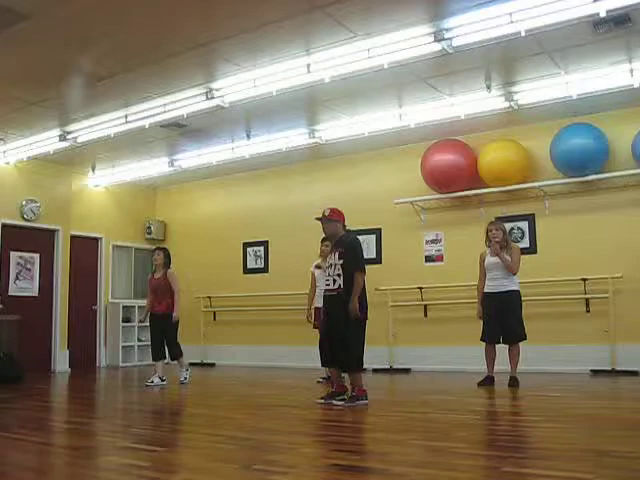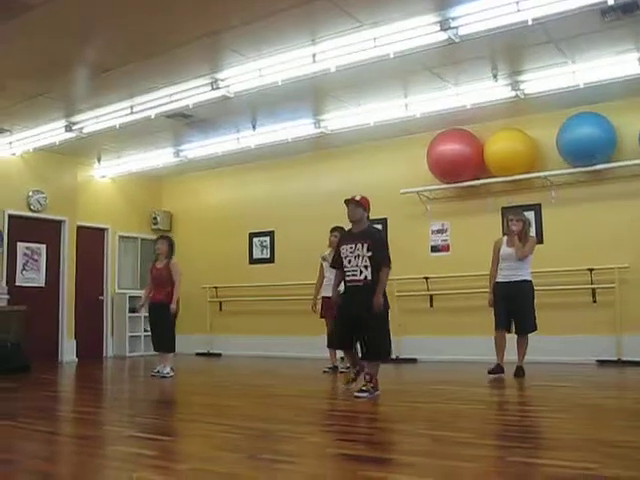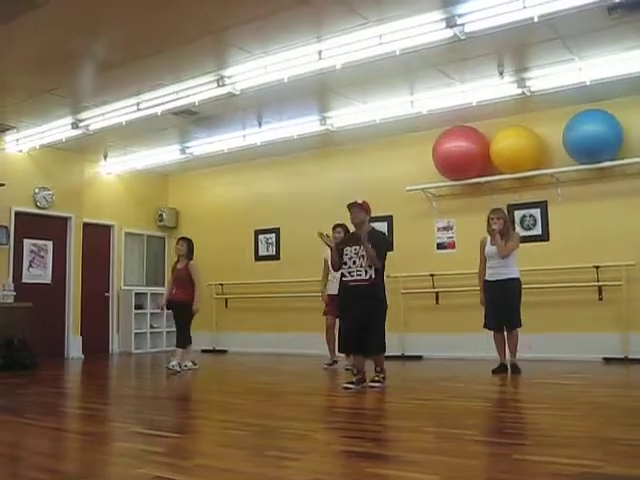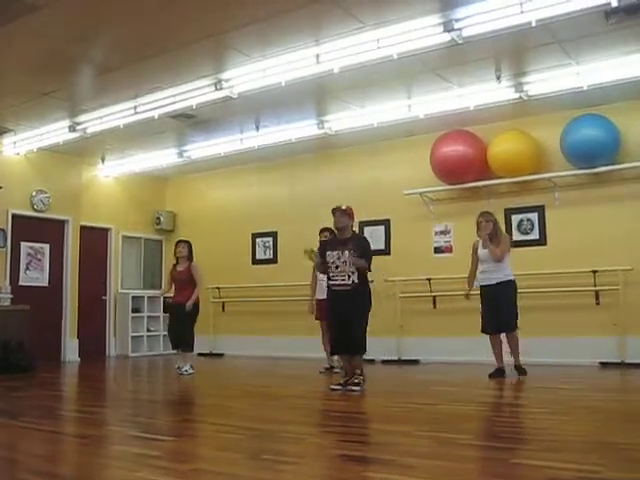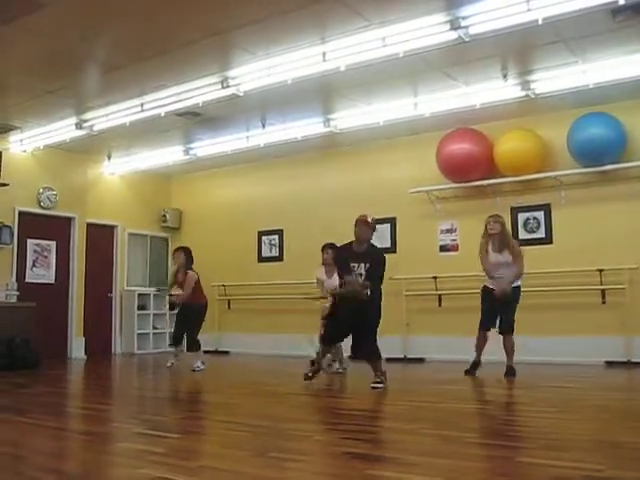
dt=1s
person 1, frame 1
left shoulder: (351, 242)
right shoulder: (335, 247)
left elbow: (360, 272)
left wrist: (354, 300)
right wrist: (325, 304)
left hip: (349, 307)
right hip: (334, 306)
left knee: (350, 350)
right knee: (331, 349)
left ankle: (359, 392)
right ankle: (337, 388)
person 1, frame 2
left shoulder: (376, 236)
right shoulder: (344, 239)
left elbow: (385, 267)
right elbow: (339, 267)
left wrist: (379, 293)
right wrist: (335, 289)
left hip: (371, 297)
right hip: (349, 296)
left knee: (374, 340)
right knee: (341, 336)
left ankle: (371, 382)
right ankle: (357, 365)
person 1, frame 3
left shoulder: (378, 237)
right shoulder: (346, 240)
left elbow: (378, 264)
right elbow: (335, 267)
left wrist: (365, 242)
right wrist: (333, 248)
left hip: (373, 296)
right hip: (349, 296)
left knee: (374, 337)
right knee: (351, 337)
left ankle: (380, 372)
right ankle: (359, 375)
person 1, frame 4
left shoulder: (360, 241)
right shoulder: (326, 244)
left elbow: (366, 268)
right elbow: (321, 269)
left wrist: (353, 258)
right wrist: (318, 261)
left hip: (357, 298)
right hip: (336, 298)
left knee: (355, 337)
right knee: (338, 339)
left ankle: (359, 375)
right ankle: (348, 375)
person 1, frame 5
left shoulder: (377, 256)
right shoulder: (343, 252)
left elbow: (371, 284)
right elbow: (347, 278)
left wrist: (340, 292)
right wrist: (356, 286)
left hip: (368, 305)
right hip: (346, 302)
left knee: (367, 342)
right knee: (329, 334)
left ankle: (380, 374)
right ankle: (317, 364)
person 2, frame 1
left shoulder: (513, 249)
right shoulder: (484, 254)
left elbow: (513, 270)
right elbow: (481, 281)
left wrist: (499, 253)
right wrist: (479, 303)
left hip: (510, 295)
right hip: (490, 297)
left knee: (513, 338)
right knee: (489, 339)
left ankle: (513, 375)
right ankle: (490, 375)
person 2, frame 2
left shoulder: (530, 240)
right shoulder: (499, 242)
left elbow: (521, 255)
right elbow: (494, 269)
left wrist: (515, 237)
right wrist: (491, 292)
left hip: (522, 286)
right hip: (502, 286)
left knee: (523, 329)
right knee: (500, 327)
left ankle: (520, 365)
right ankle: (499, 364)
person 2, frame 3
left shoulder: (513, 237)
right shoulder: (485, 241)
left elbow: (504, 253)
right elbow: (482, 267)
left wrist: (497, 235)
right wrist: (481, 291)
left hip: (510, 282)
right hip: (491, 284)
left knee: (511, 324)
right knee: (495, 325)
left ankle: (513, 361)
right ankle: (502, 362)
person 2, frame 4
left shoulder: (503, 239)
right shoulder: (476, 245)
left elbow: (497, 257)
right elbow: (473, 269)
left wrist: (488, 241)
right wrist: (469, 288)
left hip: (505, 285)
right hip: (486, 288)
left knee: (509, 326)
right knee: (491, 329)
left ankle: (517, 363)
right ankle: (500, 366)
person 2, frame 5
left shoulder: (512, 244)
right shoulder: (484, 244)
left elbow: (520, 270)
right elbow: (486, 267)
left wrist: (506, 286)
right wrist: (495, 280)
left hip: (511, 289)
right hip: (491, 289)
left knee: (506, 329)
right knee: (484, 327)
left ankle: (510, 365)
right ankle: (477, 359)
person 3, frame 1
right shoulder: (315, 265)
right elbow: (312, 289)
left wrist: (324, 266)
right wrist: (309, 308)
right hip: (319, 306)
right knee: (323, 341)
right ankle: (327, 373)
person 3, frame 2
right shoulder: (324, 256)
right elbow: (320, 279)
left wrist: (330, 260)
right wrist: (314, 298)
right hip: (326, 296)
right knee: (330, 331)
right ankle: (333, 363)
person 3, frame 3
right shoulder: (328, 252)
right elbow: (325, 275)
right wrist: (323, 292)
right hip: (332, 294)
right knee: (329, 327)
left ankle: (349, 359)
right ankle: (333, 358)
person 3, frame 4
right shoulder: (316, 256)
right elbow: (314, 280)
right wrist: (311, 299)
right hip: (320, 298)
right knee: (325, 331)
right ankle: (330, 363)
person 3, frame 5
right shoulder: (320, 272)
right elbow: (323, 292)
right wrist: (329, 293)
right hip: (330, 307)
left ankle: (341, 364)
right ankle: (335, 360)
person 4, frame 1
left shoulder: (169, 273)
right shoulder: (151, 276)
left elbow: (176, 292)
left wrist: (176, 311)
right wrist: (145, 314)
left hip: (168, 313)
right hip: (155, 314)
left knee: (171, 342)
right knee: (156, 344)
left ankle: (184, 369)
right ankle: (159, 376)
person 4, frame 2
left shoulder: (172, 263)
right shoulder: (153, 265)
left elbow: (177, 283)
right elbow: (150, 285)
left wrist: (174, 303)
right wrist: (143, 301)
left hip: (168, 303)
right hip: (155, 303)
left knee: (167, 333)
right knee: (156, 334)
left ankle: (169, 366)
right ankle: (162, 364)
person 4, frame 3
left shoulder: (191, 264)
right shoulder: (175, 265)
left elbow: (197, 284)
right elbow: (171, 284)
left wrist: (196, 303)
right wrist: (165, 300)
left hip: (188, 302)
right hip: (176, 301)
left knee: (182, 330)
right knee: (183, 331)
left ankle: (176, 361)
right ankle: (188, 361)
person 4, frame 4
left shoulder: (192, 266)
right shoulder: (173, 268)
left elbow: (198, 285)
right elbow: (169, 286)
left wrist: (192, 301)
left hip: (189, 304)
right hip: (176, 304)
left knee: (187, 333)
right knee: (173, 332)
left ankle: (188, 365)
right ankle: (182, 361)
person 4, frame 5
left shoulder: (191, 274)
right shoulder: (176, 273)
left elbow: (185, 295)
right elbow: (171, 286)
left wrist: (175, 298)
left hip: (198, 305)
right hip: (186, 305)
left knee: (191, 334)
right knee: (177, 332)
left ankle: (199, 362)
right ankle: (174, 356)
